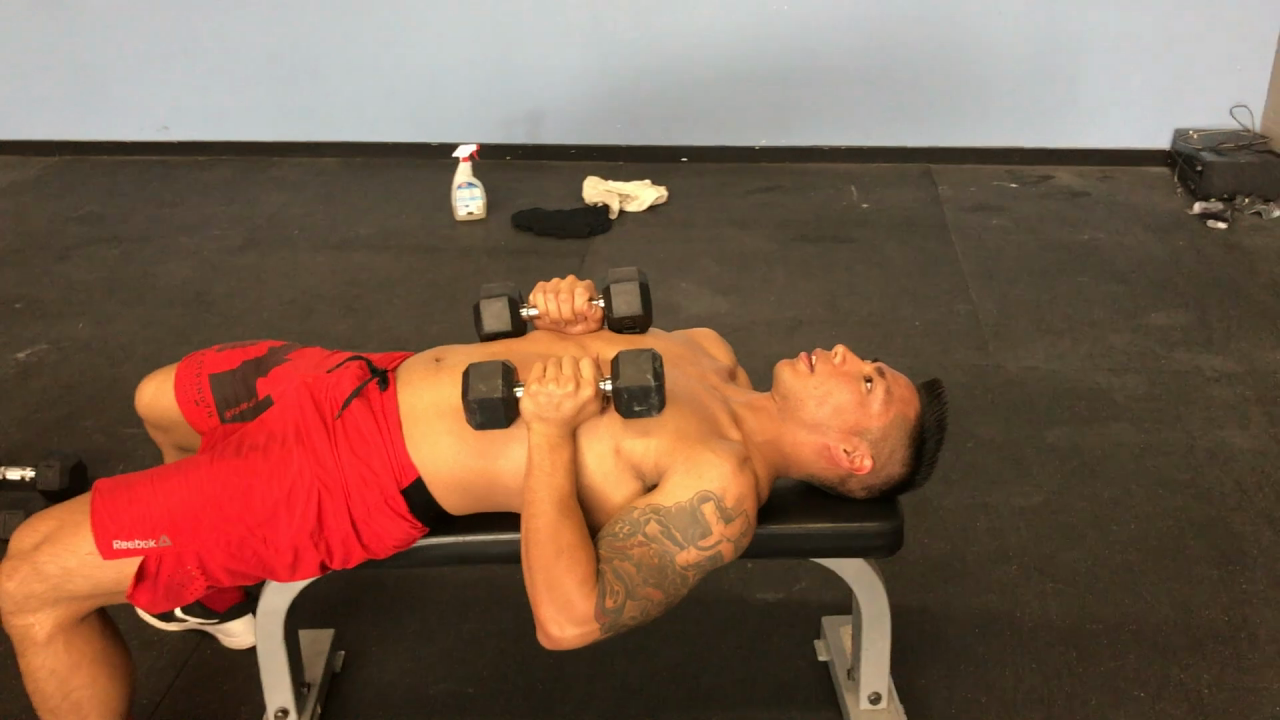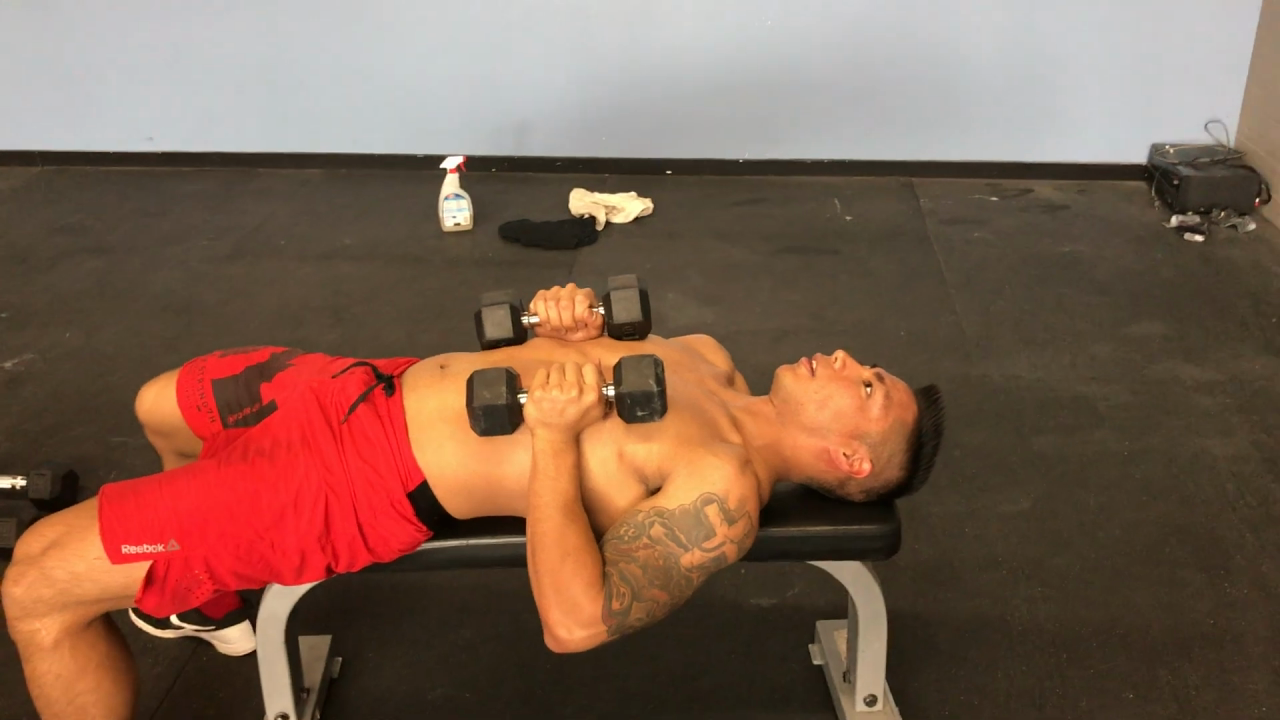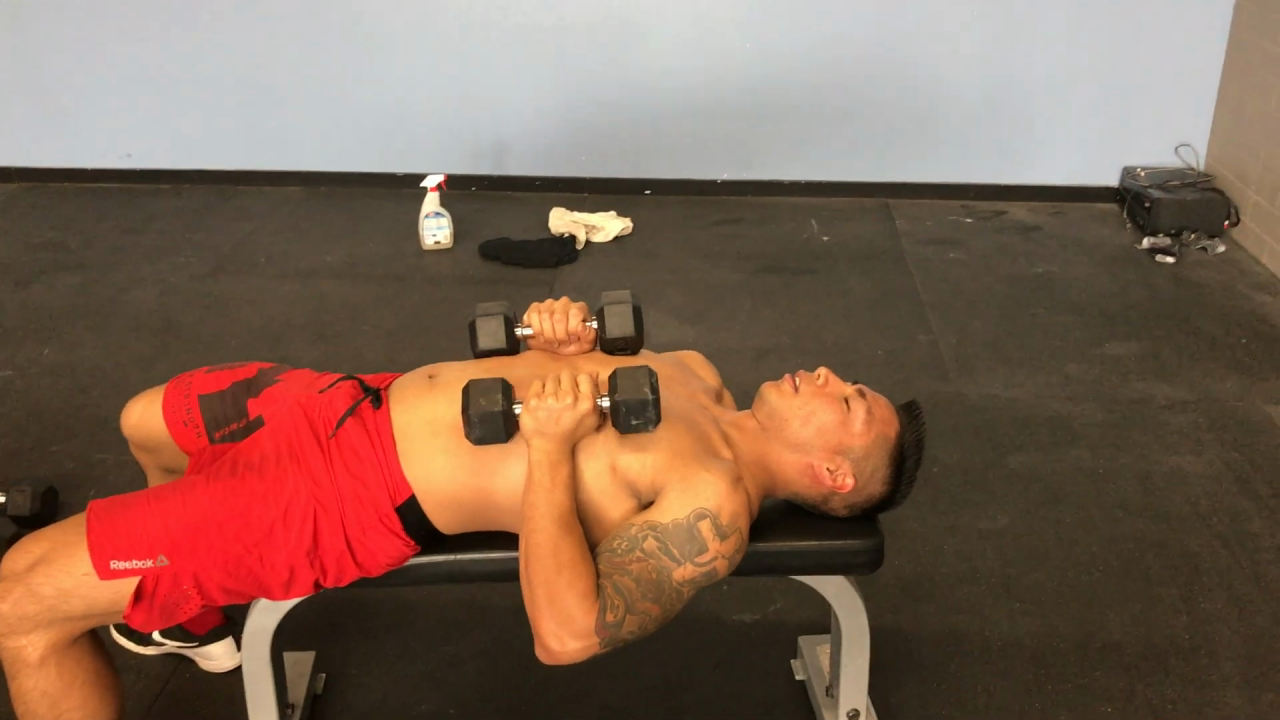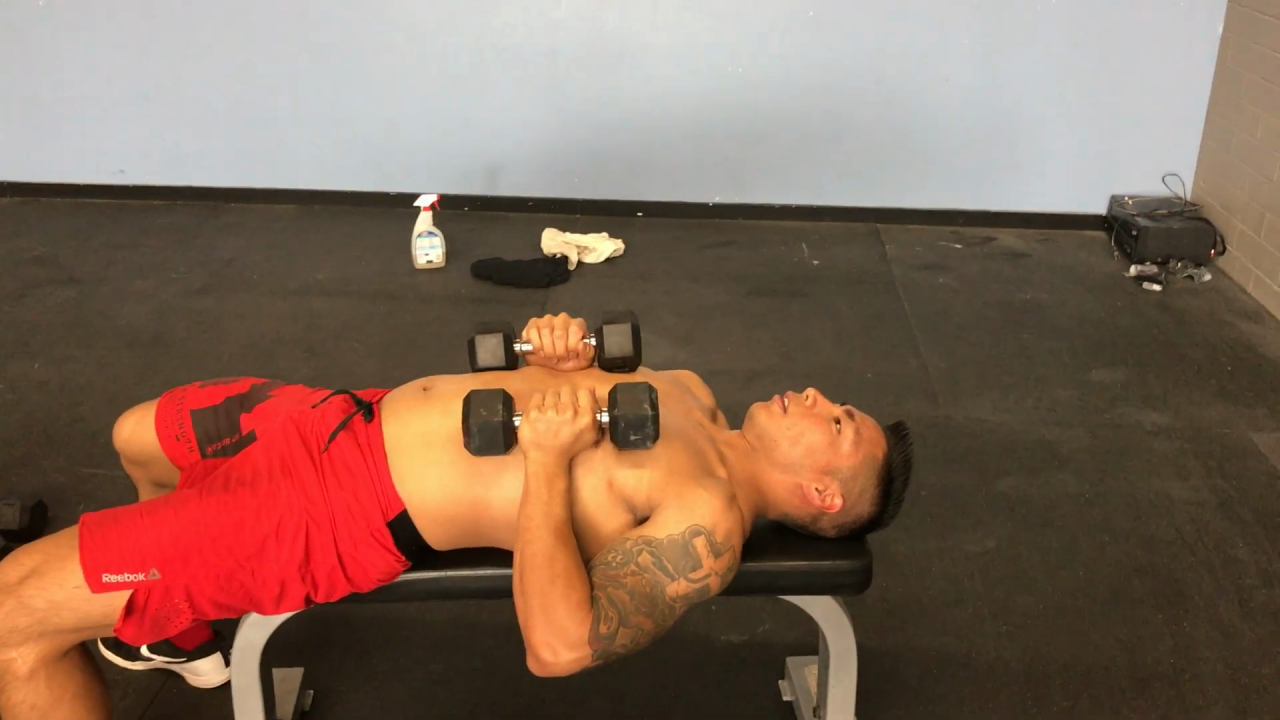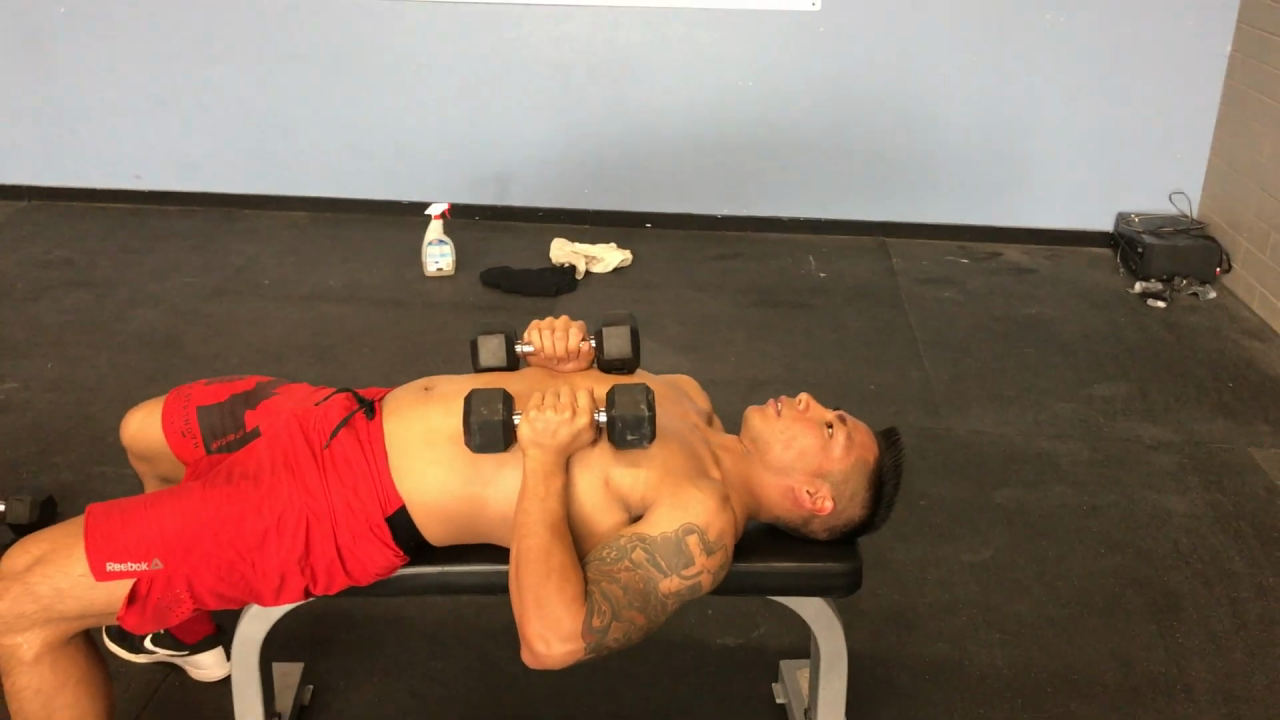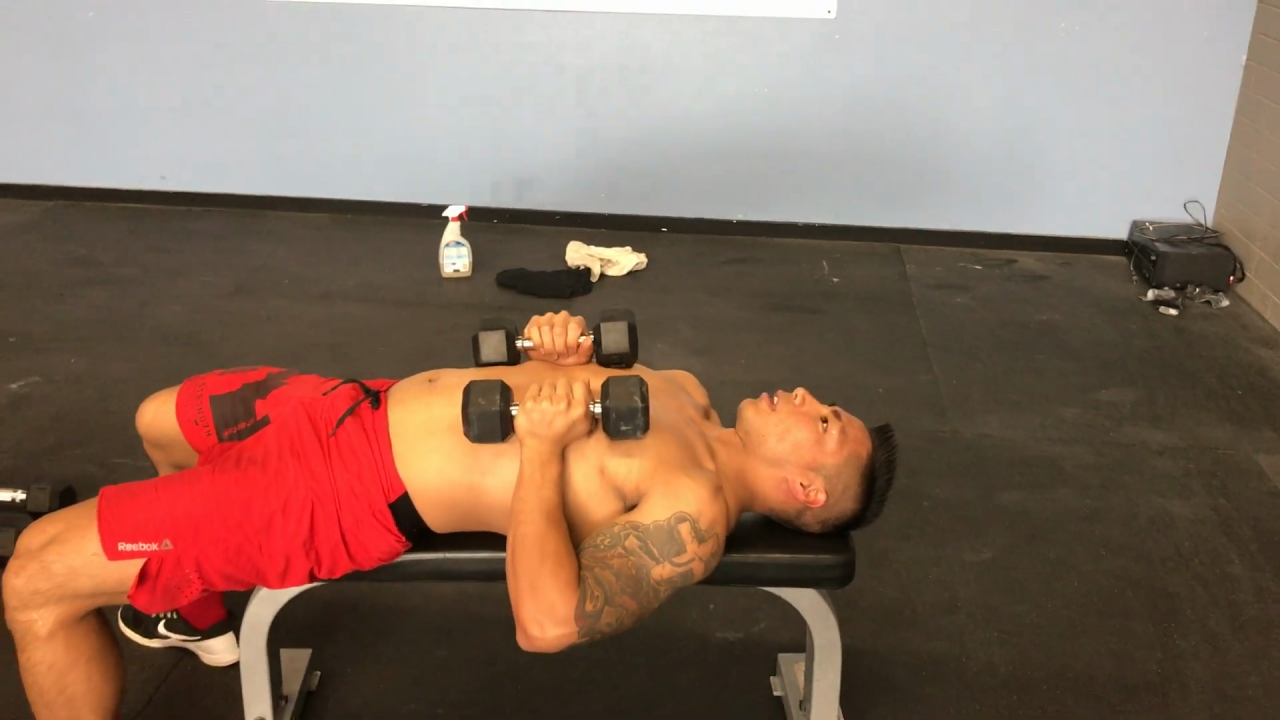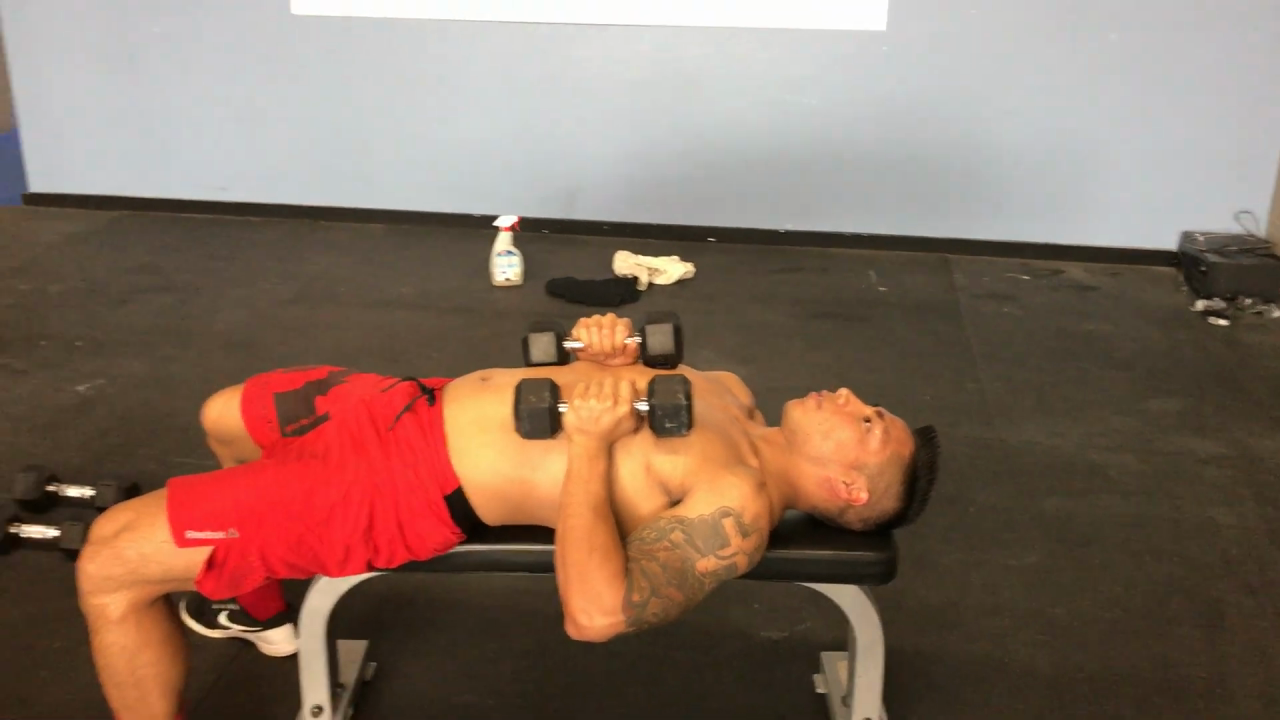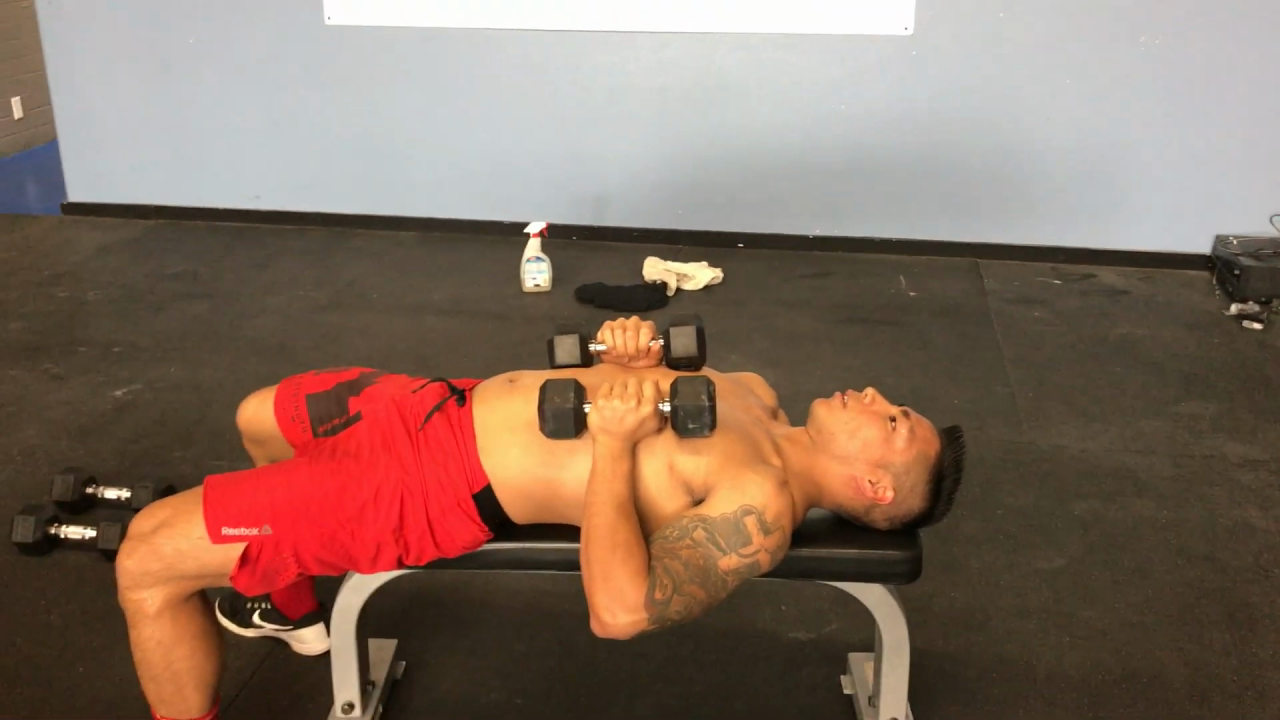
dt=0.4s
person 1, frame 1
left shoulder: (722, 491)
right shoulder: (712, 355)
left elbow: (567, 618)
right elbow: (606, 354)
left wrist: (550, 428)
right wrist: (566, 312)
left hip: (364, 477)
right knee: (160, 399)
right ankle: (213, 590)
person 1, frame 2
left shoulder: (724, 493)
right shoulder: (711, 360)
left elbow: (574, 620)
right elbow: (597, 357)
left wrist: (552, 434)
right wrist: (567, 321)
left hip: (372, 480)
right knee: (162, 407)
right ankle: (206, 602)
person 1, frame 3
left shoulder: (713, 510)
right shoulder: (698, 377)
left elbow: (565, 633)
right elbow: (584, 376)
left wrist: (549, 443)
right wrist: (560, 334)
left hip: (356, 496)
right knee: (148, 423)
right ankle: (189, 616)
person 1, frame 4
left shoulder: (707, 525)
right shoulder: (691, 393)
left elbow: (558, 647)
left wrist: (546, 460)
right wrist: (556, 353)
left hip: (348, 511)
right knee: (141, 439)
right ankle: (180, 632)
person 1, frame 5
left shoulder: (701, 525)
right shoulder: (685, 399)
left elbow: (551, 638)
left wrist: (544, 456)
right wrist: (556, 356)
left hip: (348, 506)
right knee: (147, 434)
right ankle: (182, 625)
person 1, frame 6
left shoulder: (695, 515)
right shoulder: (684, 394)
left elbow: (546, 621)
right elbow: (580, 390)
left wrist: (541, 446)
right wrist: (555, 350)
left hip: (354, 494)
right knee: (161, 421)
right ankle: (196, 612)
person 1, frame 7
left shoulder: (738, 510)
right shoulder: (731, 395)
left elbow: (594, 612)
left wrist: (589, 442)
right wrist: (605, 348)
left hip: (408, 486)
left knee: (111, 562)
right knee: (225, 417)
right ankle: (255, 605)
person 1, frame 8
left shoulder: (761, 508)
right shoulder: (755, 395)
left elbow: (617, 610)
left wrist: (614, 442)
right wrist: (630, 352)
left hip: (440, 484)
left knee: (148, 559)
right knee: (259, 419)
right ankle: (289, 605)
